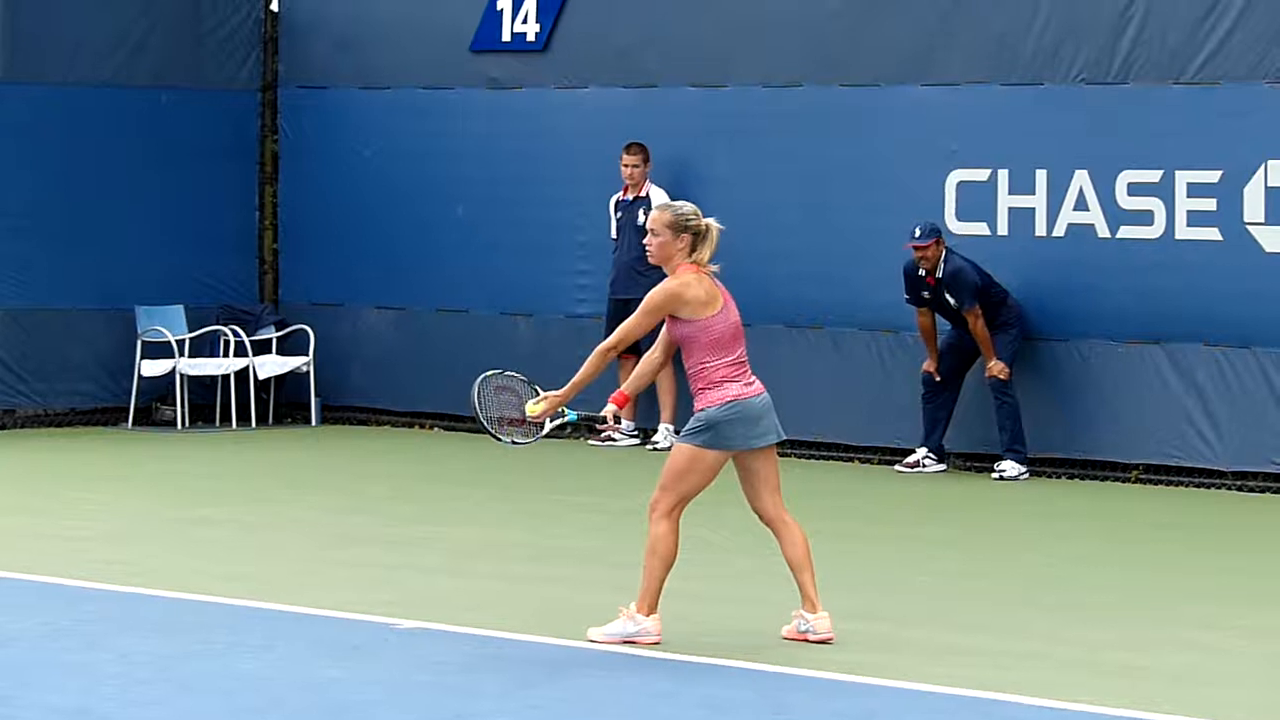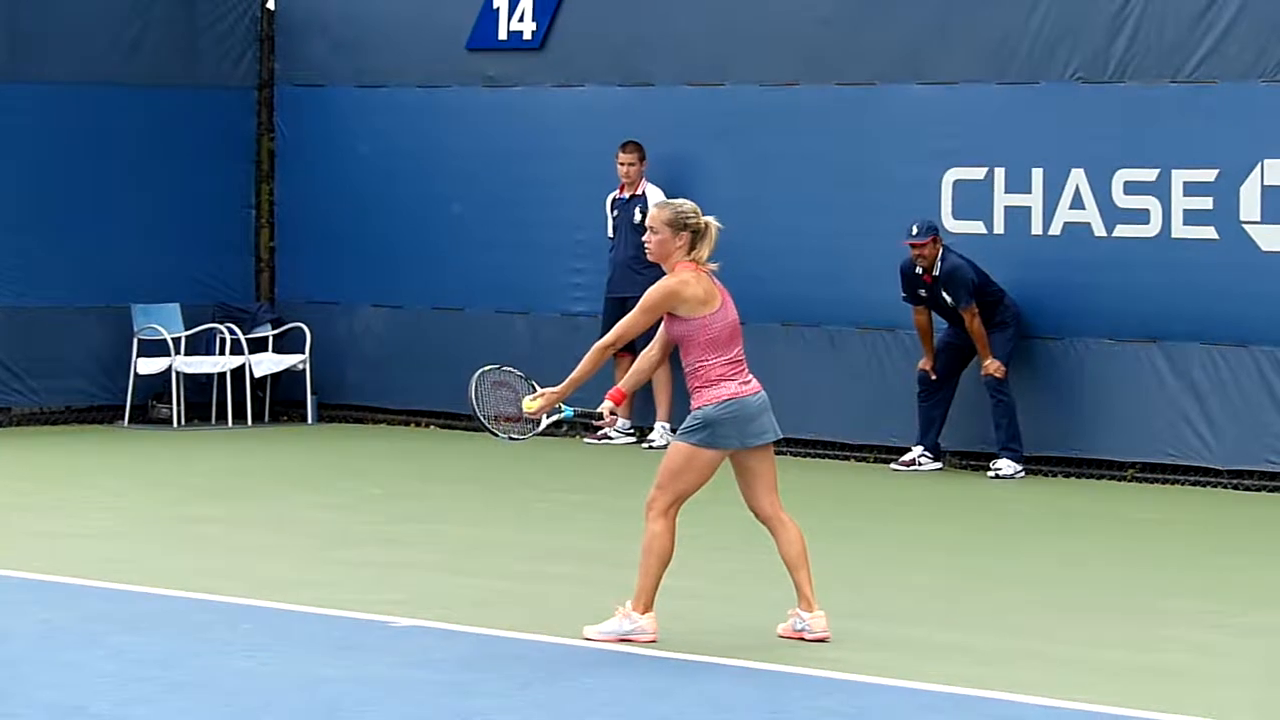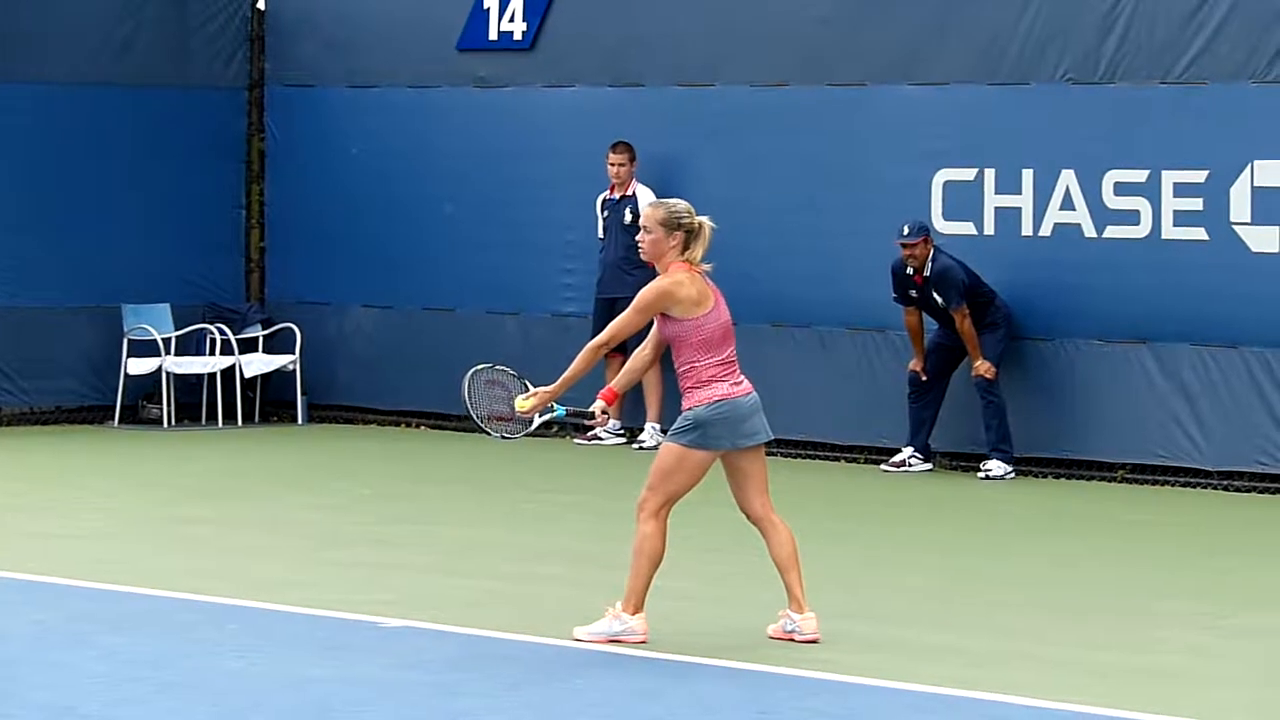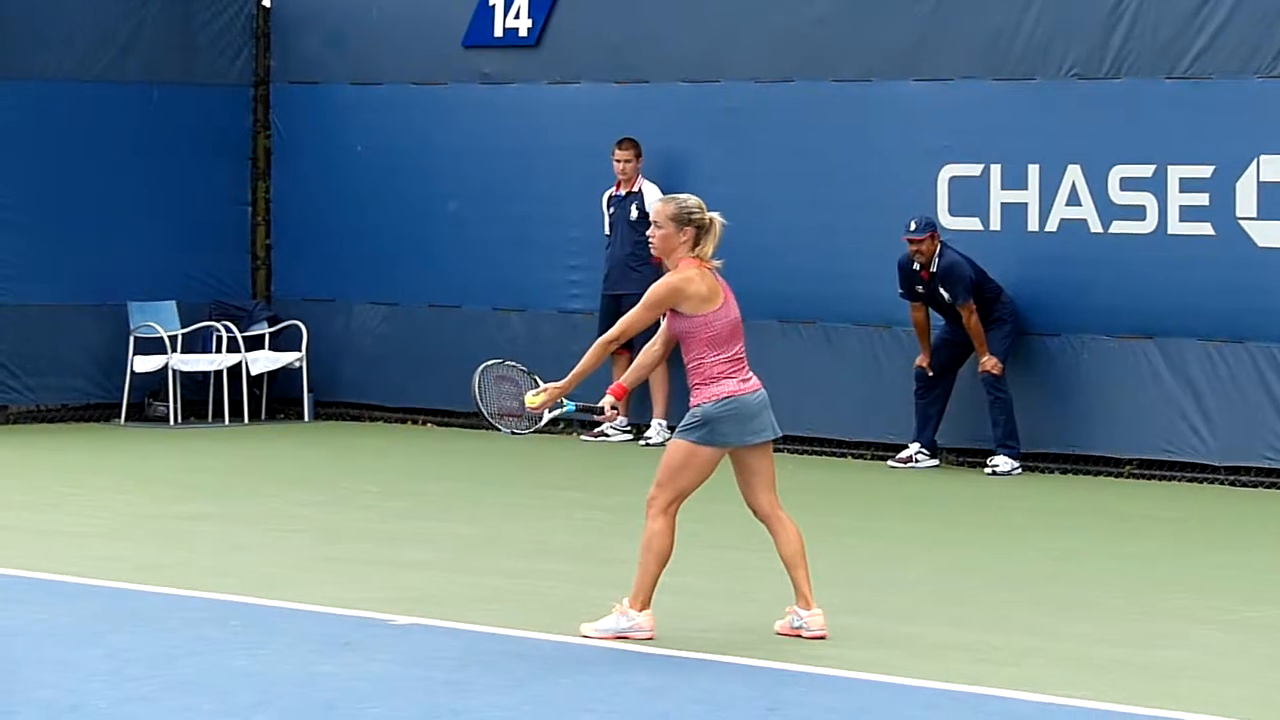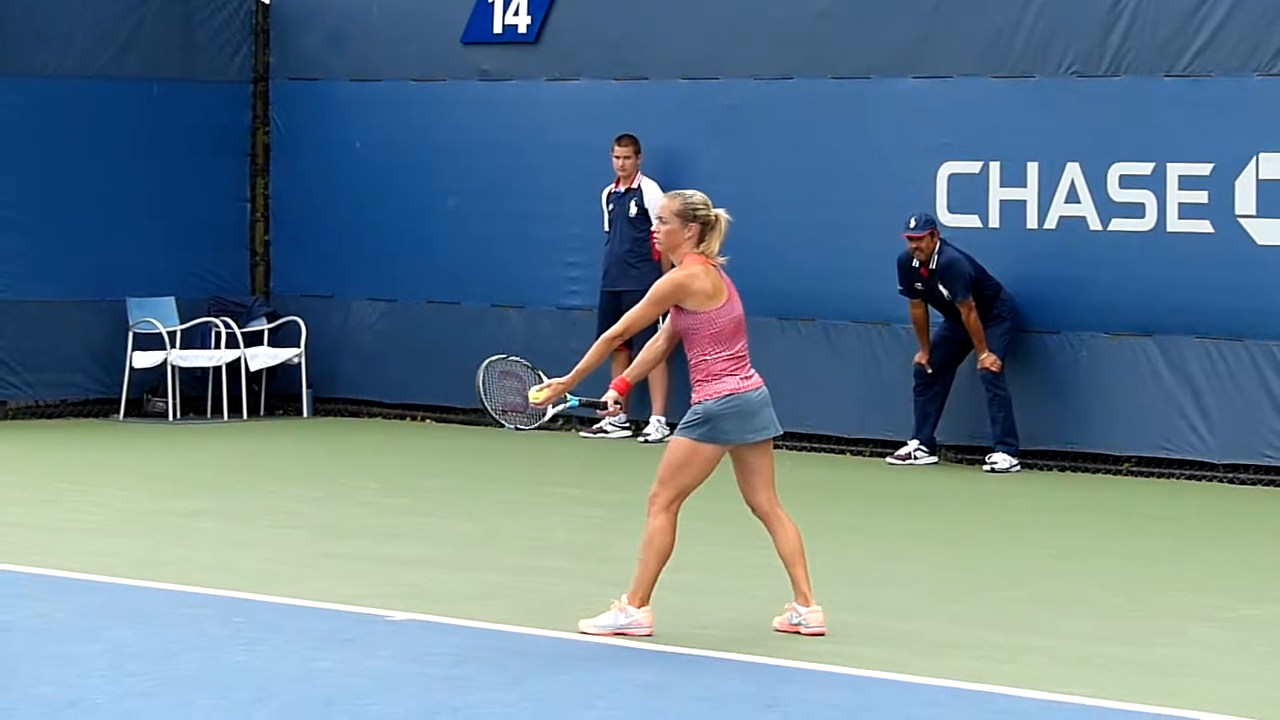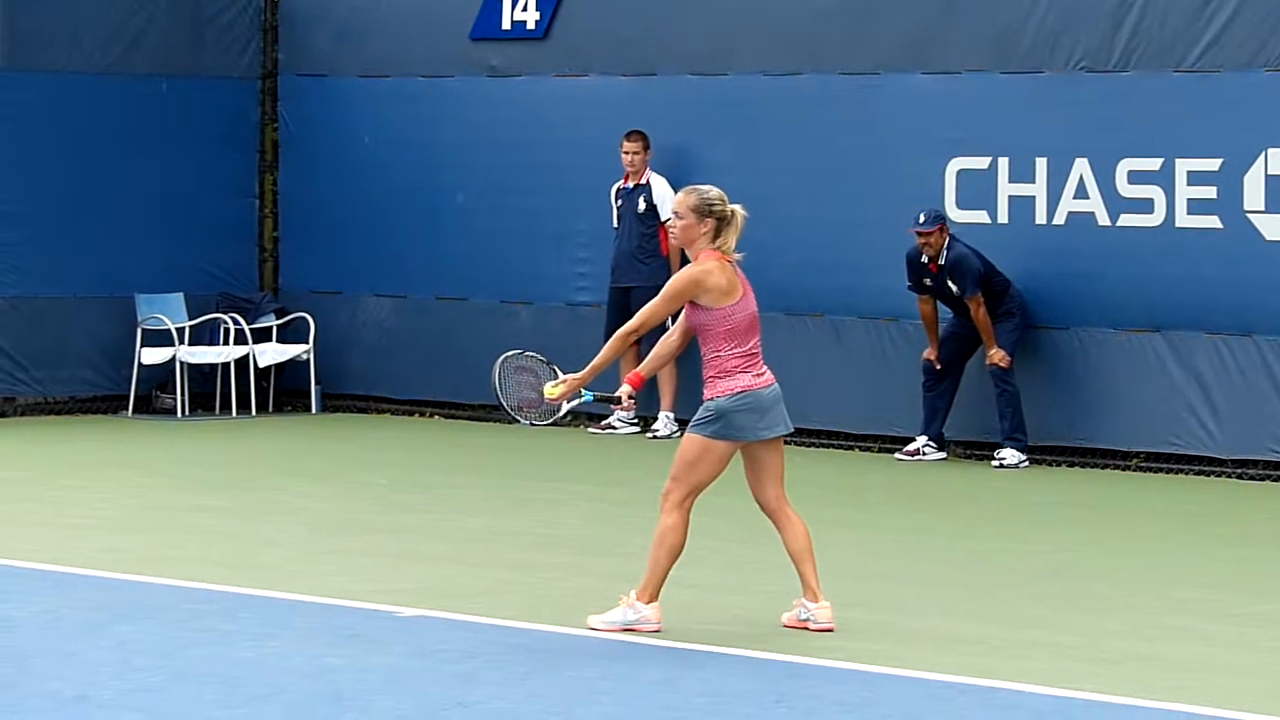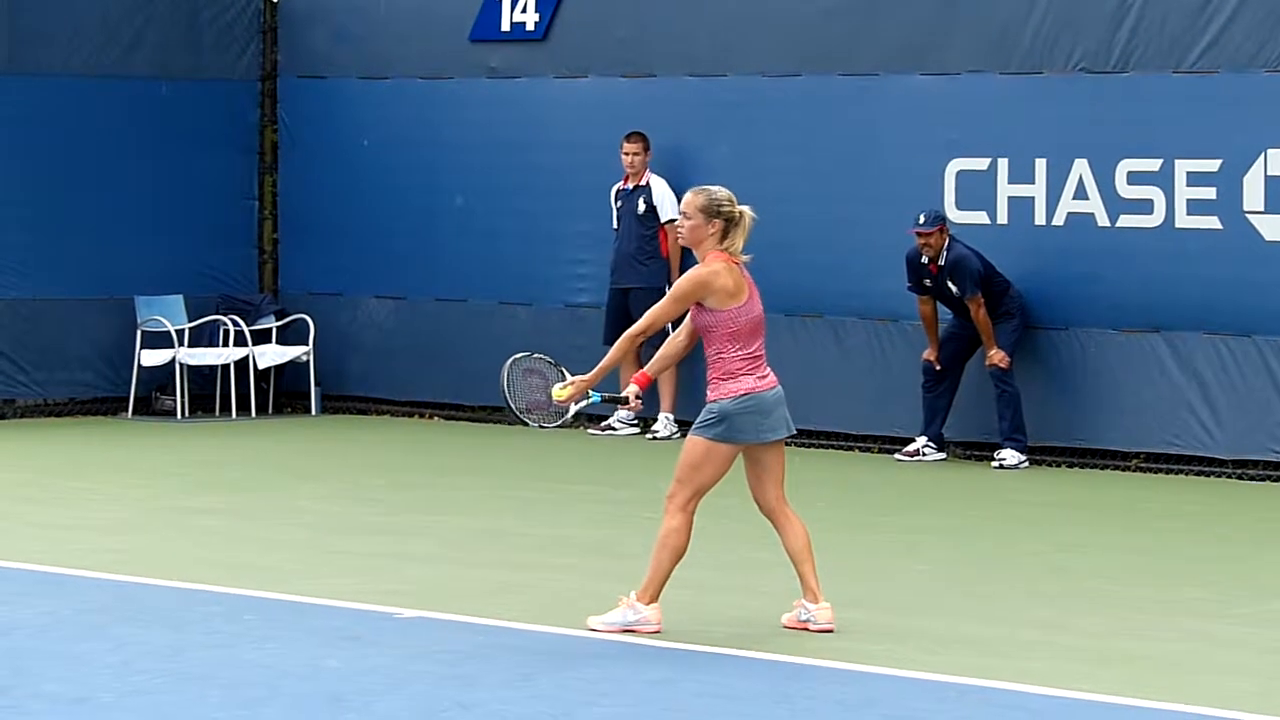
dt=0.4s
person 1, frame 1
left shoulder: (676, 288)
right shoulder: (699, 281)
left elbow: (611, 346)
right elbow: (659, 354)
left wrist: (564, 395)
right wrist: (619, 400)
left hip: (720, 412)
right hip: (753, 404)
left knee: (662, 509)
right knee: (773, 511)
left ankle: (643, 617)
right ankle: (814, 615)
person 1, frame 2
left shoulder: (675, 285)
right shoulder: (697, 279)
left elbow: (609, 344)
right elbow: (656, 351)
left wrist: (561, 392)
right wrist: (616, 397)
left hip: (718, 410)
right hip: (750, 403)
left knee: (659, 507)
right knee: (770, 510)
left ankle: (639, 615)
right ankle: (810, 613)
person 1, frame 3
left shoulder: (669, 286)
right shoulder: (691, 280)
left elbow: (602, 343)
right elbow: (649, 350)
left wrist: (554, 391)
right wrist: (608, 396)
left hip: (708, 411)
right hip: (741, 403)
left knee: (651, 508)
right knee: (761, 512)
left ankle: (629, 616)
right ankle: (800, 615)
person 1, frame 4
left shoulder: (679, 282)
right shoulder: (702, 275)
left elbow: (612, 339)
right elbow: (659, 345)
left wrist: (564, 386)
right wrist: (618, 391)
left hip: (717, 408)
right hip: (749, 400)
left knee: (660, 504)
right knee: (768, 508)
left ankle: (636, 613)
right ankle: (807, 612)
person 1, frame 5
left shoulder: (684, 278)
right shoulder: (706, 272)
left elbow: (616, 335)
right elbow: (663, 340)
left wrist: (568, 382)
right wrist: (621, 386)
left hip: (718, 405)
right hip: (750, 397)
left knee: (662, 502)
right knee: (767, 506)
left ankle: (634, 609)
right ankle: (807, 608)
person 1, frame 6
left shoulder: (699, 274)
right shoulder: (722, 267)
left elbow: (631, 330)
right elbow: (677, 336)
left wrist: (583, 377)
right wrist: (635, 380)
left hip: (730, 402)
right hip: (762, 394)
left knee: (675, 499)
right knee: (775, 503)
left ankle: (643, 605)
right ankle: (815, 604)
person 1, frame 7
left shoulder: (706, 275)
right shoulder: (729, 269)
left elbow: (639, 331)
right elbow: (684, 336)
left wrist: (591, 378)
right wrist: (641, 380)
left hip: (732, 404)
right hip: (764, 396)
left knee: (678, 502)
right knee: (775, 504)
left ankle: (643, 606)
right ankle: (815, 605)
person 2, frame 1
left shoulder: (657, 197)
right shoulder: (616, 201)
right wrist: (619, 275)
left hip: (650, 290)
right hip: (619, 290)
right knee: (625, 356)
left ankle: (666, 428)
right ankle: (626, 427)
person 2, frame 2
left shoulder: (654, 195)
right shoulder: (612, 200)
left wrist: (662, 281)
right wrist: (617, 274)
left hip: (646, 289)
right hip: (616, 288)
right knee: (622, 354)
left ankle: (662, 427)
right ankle: (623, 425)
person 2, frame 3
left shoulder: (644, 196)
right shoulder: (602, 201)
right wrist: (607, 276)
left hip: (636, 290)
right hip: (607, 289)
right knee: (613, 355)
left ankle: (652, 428)
right ankle: (613, 425)
person 2, frame 4
left shoulder: (650, 193)
right shoulder: (608, 197)
right wrist: (612, 274)
left hip: (643, 287)
right hip: (613, 286)
right knee: (619, 352)
left ankle: (659, 424)
right ankle: (619, 422)
person 2, frame 5
left shoulder: (649, 190)
right shoulder: (608, 194)
right wrist: (612, 272)
left hip: (642, 284)
right hip: (612, 283)
right knee: (618, 349)
left ankle: (658, 421)
right ankle: (618, 418)
person 2, frame 6
left shoulder: (658, 186)
right shoulder: (617, 190)
left wrist: (675, 279)
right wrist: (620, 268)
left hip: (651, 281)
right hip: (620, 280)
left knee: (659, 346)
right knee: (627, 345)
left ankle: (667, 417)
right ankle: (626, 414)
person 2, frame 7
left shoulder: (658, 188)
right shoulder: (617, 191)
left elbow: (673, 236)
left wrist: (673, 280)
right wrist: (620, 270)
left hip: (651, 282)
right hip: (620, 281)
left knee: (660, 347)
left ankle: (666, 419)
right ankle: (626, 416)
person 3, frame 1
left shoulder: (958, 271)
right shoulder: (912, 270)
left elbow: (975, 319)
right elbow: (924, 314)
left wrist: (991, 361)
right wrist: (932, 357)
left hip: (1001, 322)
right hip: (963, 327)
left knee: (998, 380)
right knee: (933, 379)
left ankle: (1015, 460)
right ankle: (931, 453)
person 3, frame 2
left shoulder: (955, 268)
right shoulder: (909, 269)
left elbow: (972, 317)
right elbow: (921, 312)
left wrist: (987, 359)
right wrist: (928, 356)
left hip: (998, 321)
right hip: (959, 326)
left knee: (994, 378)
right knee: (929, 377)
left ankle: (1010, 459)
right ankle: (927, 451)
person 3, frame 3
left shoulder: (946, 269)
right shoulder: (900, 269)
left elbow: (963, 318)
right elbow: (912, 313)
left wrist: (977, 360)
right wrist: (919, 357)
left hip: (989, 322)
right hip: (950, 327)
left knee: (984, 380)
right knee: (919, 378)
left ankle: (1001, 460)
right ankle: (917, 452)
person 3, frame 4
left shoulder: (952, 265)
right shoulder: (907, 265)
left elbow: (969, 313)
right elbow: (918, 309)
left wrist: (984, 356)
right wrist: (925, 353)
left hip: (996, 318)
right hip: (956, 323)
left knee: (991, 375)
right knee: (926, 374)
left ankle: (1007, 456)
right ankle: (923, 449)
person 3, frame 5
left shoulder: (952, 262)
right shoulder: (906, 262)
left elbow: (968, 311)
right elbow: (917, 306)
left wrist: (983, 353)
right wrist: (925, 350)
left hip: (995, 315)
right hip: (955, 320)
left knee: (990, 373)
right knee: (925, 371)
left ankle: (1006, 453)
right ankle: (922, 446)
person 3, frame 6
left shoulder: (961, 258)
right shoulder: (915, 258)
left elbow: (977, 306)
right elbow: (926, 302)
left wrist: (991, 348)
right wrist: (933, 346)
left hip: (1004, 312)
right hip: (965, 316)
left knee: (999, 368)
right knee: (934, 367)
left ankle: (1014, 448)
right ankle: (931, 441)
person 3, frame 7
left shoulder: (961, 259)
right shoulder: (915, 258)
left elbow: (978, 307)
right elbow: (926, 303)
left wrist: (991, 350)
right wrist: (933, 346)
left hip: (1004, 312)
right hip: (964, 317)
left knee: (998, 369)
right knee: (934, 367)
left ankle: (1014, 449)
right ankle: (930, 442)
